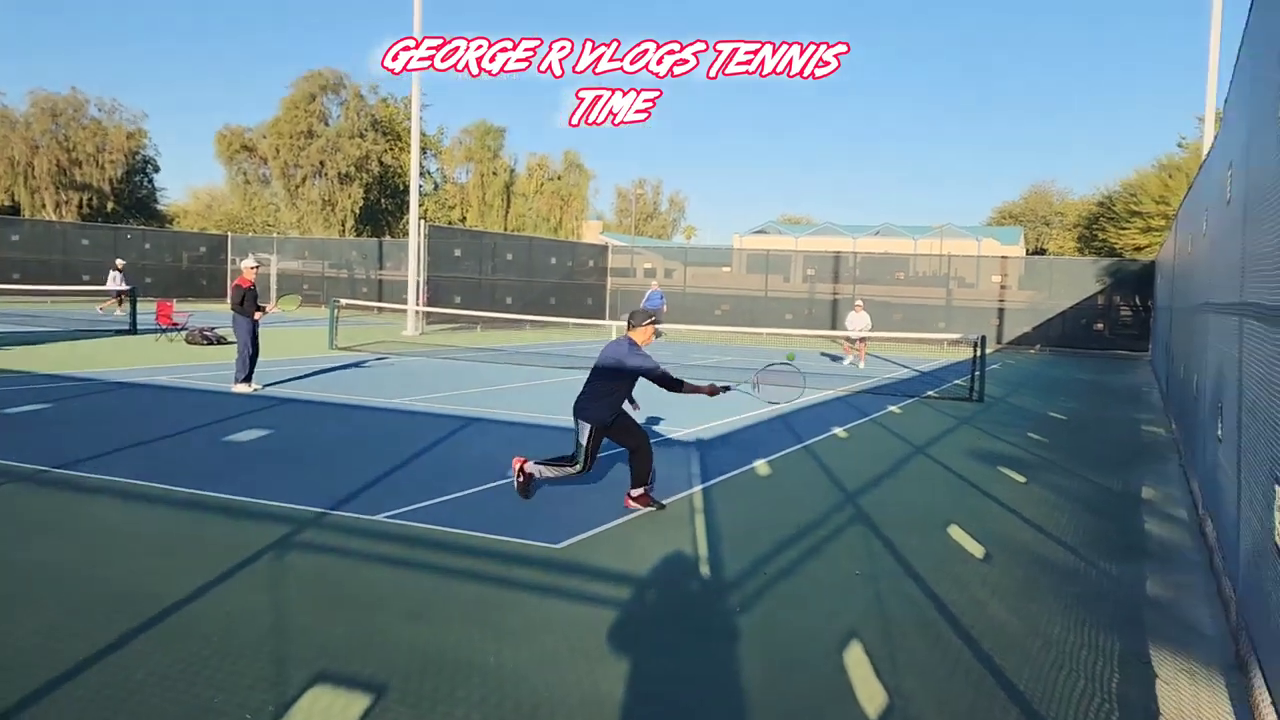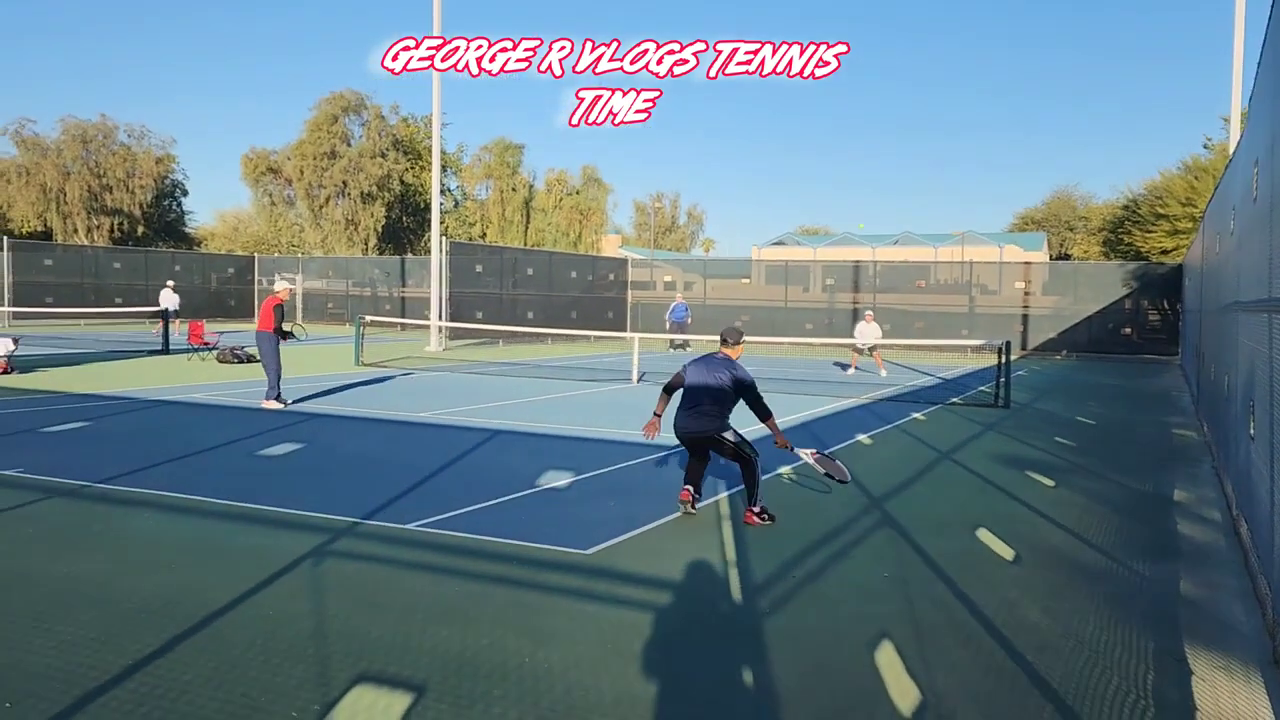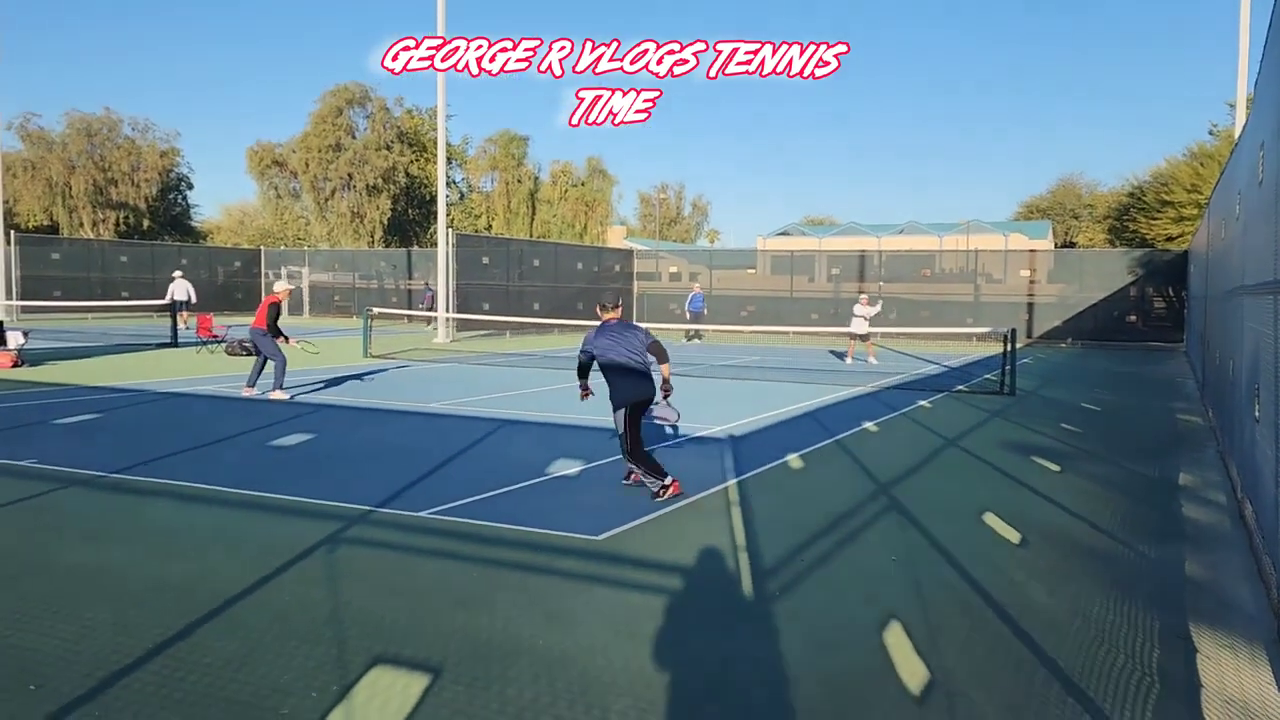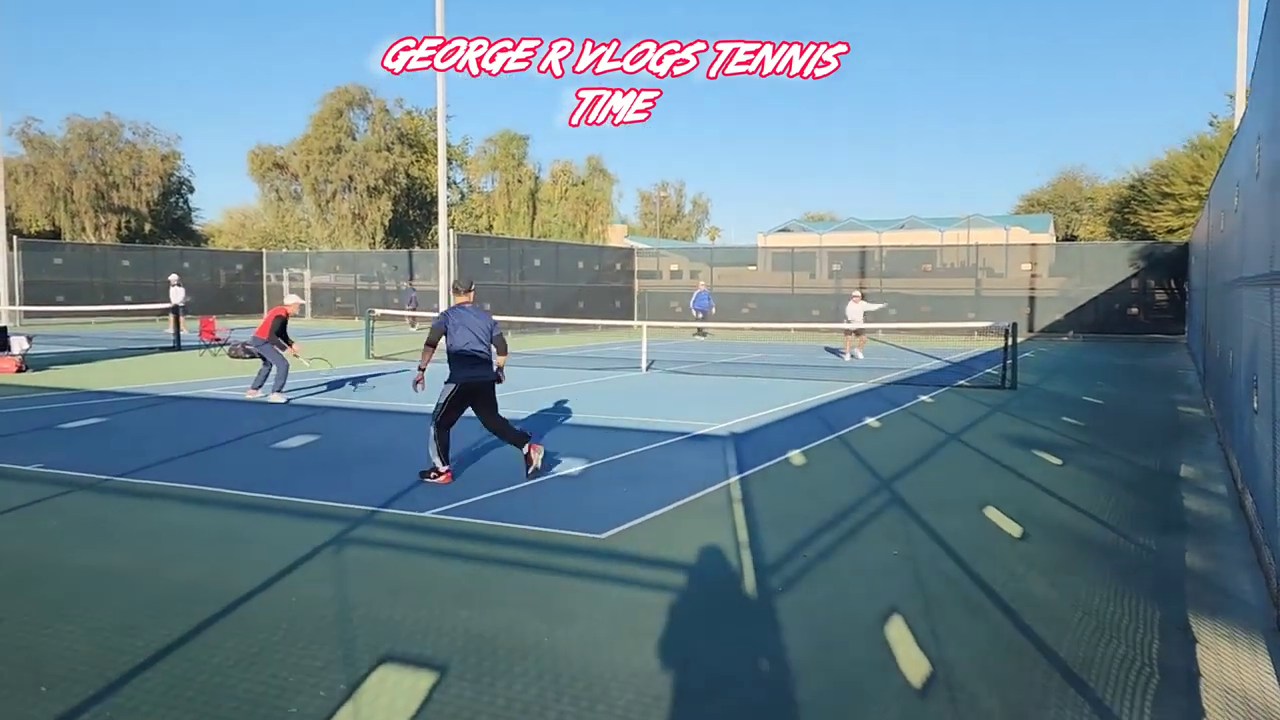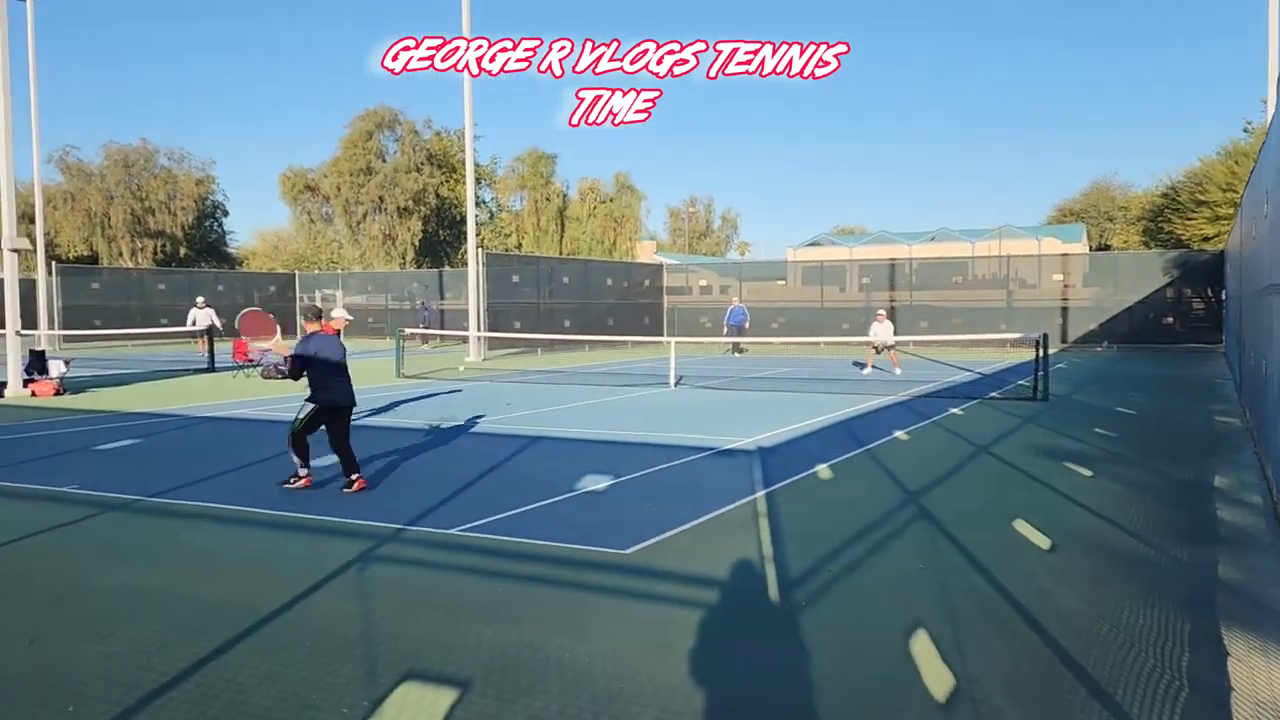
dt=0.5s
person 1, frame 1
left shoulder: (618, 345)
right shoulder: (635, 356)
right elbow: (669, 383)
left wrist: (629, 398)
right wrist: (703, 390)
left hip: (609, 412)
right hip: (590, 413)
left knee: (640, 442)
right knee: (580, 464)
left ankle: (637, 494)
right ankle: (527, 469)
person 1, frame 2
left shoulder: (695, 363)
right shoulder: (739, 373)
left elbow: (668, 389)
right elbow: (759, 407)
left wrist: (656, 417)
right wrist: (778, 434)
left hip: (682, 428)
right hip: (713, 428)
left knee: (698, 457)
right knee: (749, 459)
left ankle: (688, 492)
right ankle: (754, 510)
person 1, frame 3
left shoulder: (593, 337)
right shoulder: (637, 330)
left elbow: (583, 370)
right elbow: (662, 355)
left wrist: (584, 387)
right wrist: (666, 382)
left hip: (624, 397)
right hip: (647, 391)
left knee: (632, 448)
right knee: (630, 435)
left ankle: (667, 484)
right ankle: (637, 470)
person 1, frame 4
left shoulder: (446, 316)
right shoulder: (486, 317)
left elbow: (430, 343)
right elbow: (502, 348)
left wrist: (421, 370)
right wrist: (498, 371)
left hip: (462, 379)
right hip: (485, 378)
left knee: (439, 423)
right knee: (493, 420)
left ankle: (442, 470)
right ankle: (528, 448)
person 1, frame 5
left shoulder: (305, 344)
right shoulder: (336, 341)
left elbow: (294, 375)
left wrist: (289, 359)
left hip: (324, 399)
right hip: (346, 398)
left knee: (297, 435)
right knee: (339, 441)
left ankle: (303, 474)
right ankle: (355, 478)
